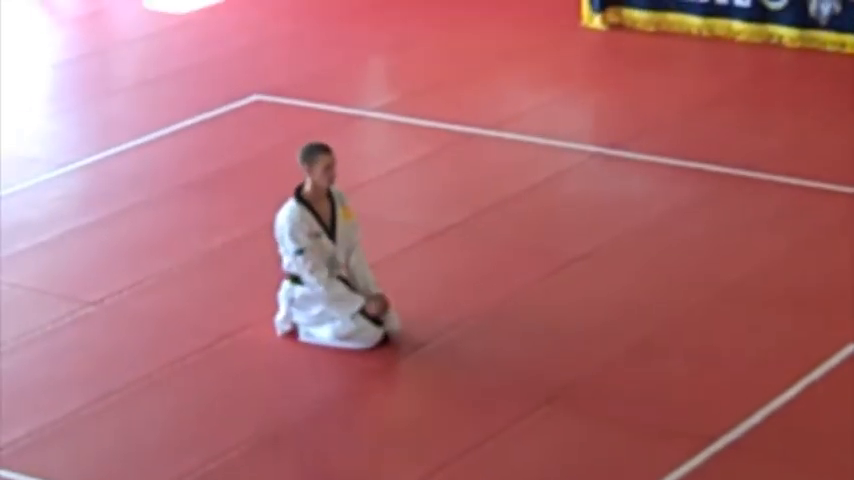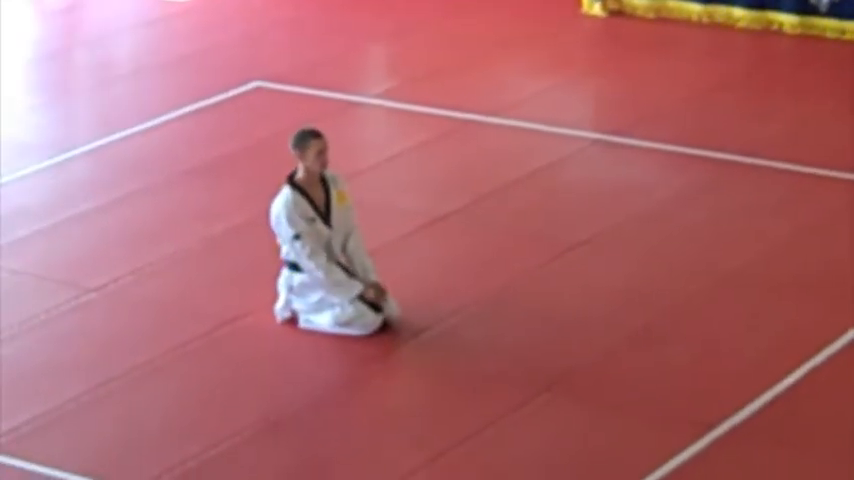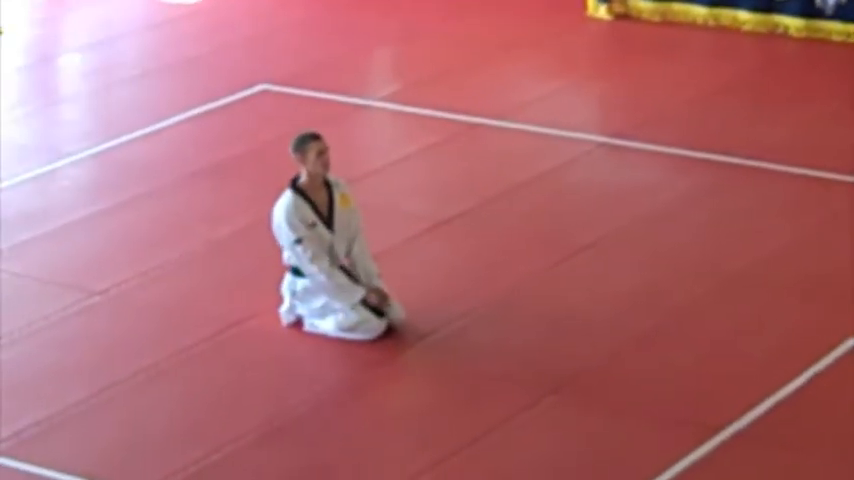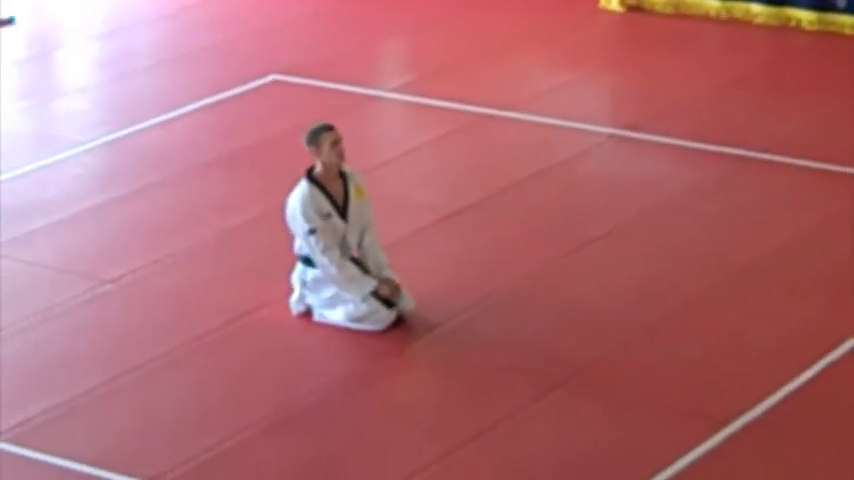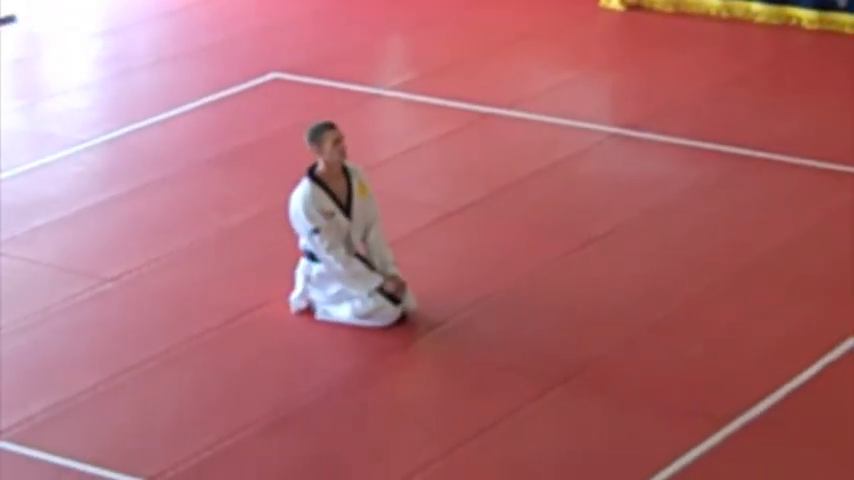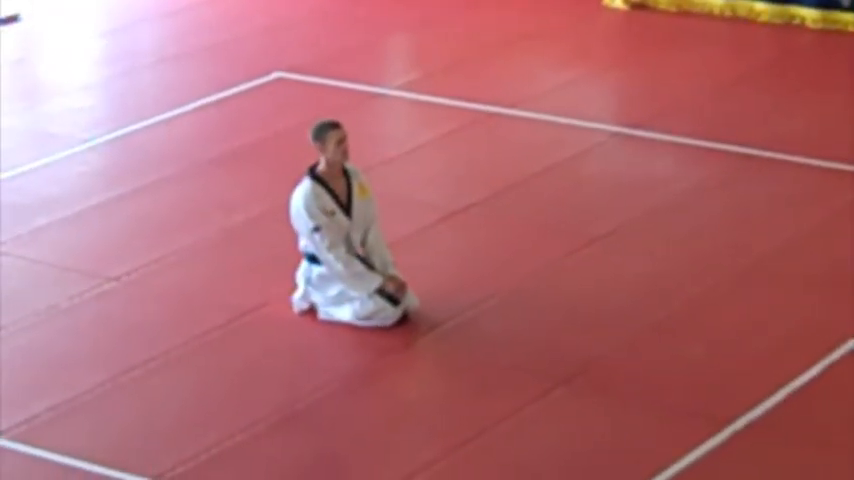
dt=0.3s
person 1, frame 1
left shoulder: (338, 199)
right shoulder: (292, 218)
left elbow: (354, 252)
right elbow: (313, 276)
left wrist: (372, 292)
right wrist: (362, 304)
left hip: (336, 282)
right hip: (308, 294)
left knee: (389, 324)
right knee: (370, 334)
right ankle: (301, 325)
person 1, frame 2
left shoulder: (333, 183)
right shoulder: (287, 206)
left elbow: (351, 236)
right elbow: (312, 262)
left wrist: (369, 279)
right wrist: (360, 290)
left hip: (335, 269)
right hip: (308, 280)
left knee: (389, 310)
right knee: (369, 320)
right ankle: (300, 309)
person 1, frame 3
left shoulder: (338, 188)
right shoulder: (288, 210)
left elbow: (356, 242)
right elbow: (314, 266)
left wrist: (373, 284)
right wrist: (362, 295)
left hip: (340, 273)
right hip: (311, 285)
left knee: (393, 314)
right knee: (373, 325)
right ankle: (304, 313)
person 1, frame 4
left shoulder: (352, 180)
right shoulder: (303, 200)
left elbow: (367, 232)
right elbow: (326, 257)
left wrist: (383, 275)
right wrist: (373, 286)
left hip: (350, 264)
right hip: (321, 275)
left knee: (403, 305)
right knee: (383, 315)
left ankle: (323, 300)
right ankle: (315, 303)
person 1, frame 5
left shoulder: (355, 176)
right shoulder: (306, 199)
left elbow: (372, 228)
right elbow: (331, 255)
left wrist: (389, 271)
right wrist: (380, 282)
left hip: (352, 260)
right hip: (326, 271)
left knee: (406, 304)
right knee: (388, 311)
right ankle: (318, 301)
person 1, frame 6
left shoulder: (354, 176)
right shoulder: (306, 198)
left elbow: (371, 230)
right elbow: (332, 254)
left wrist: (388, 272)
right wrist: (380, 283)
left hip: (354, 261)
right hip: (327, 273)
left knee: (407, 303)
right knee: (388, 312)
right ankle: (319, 301)
